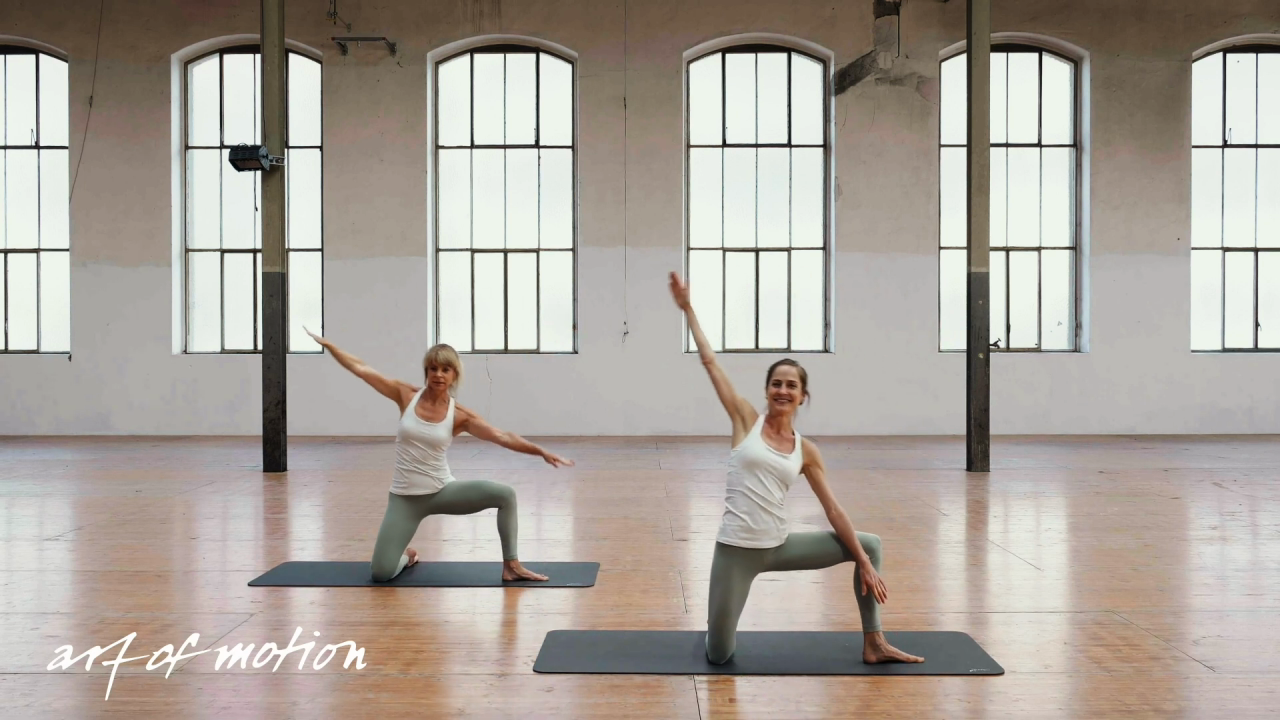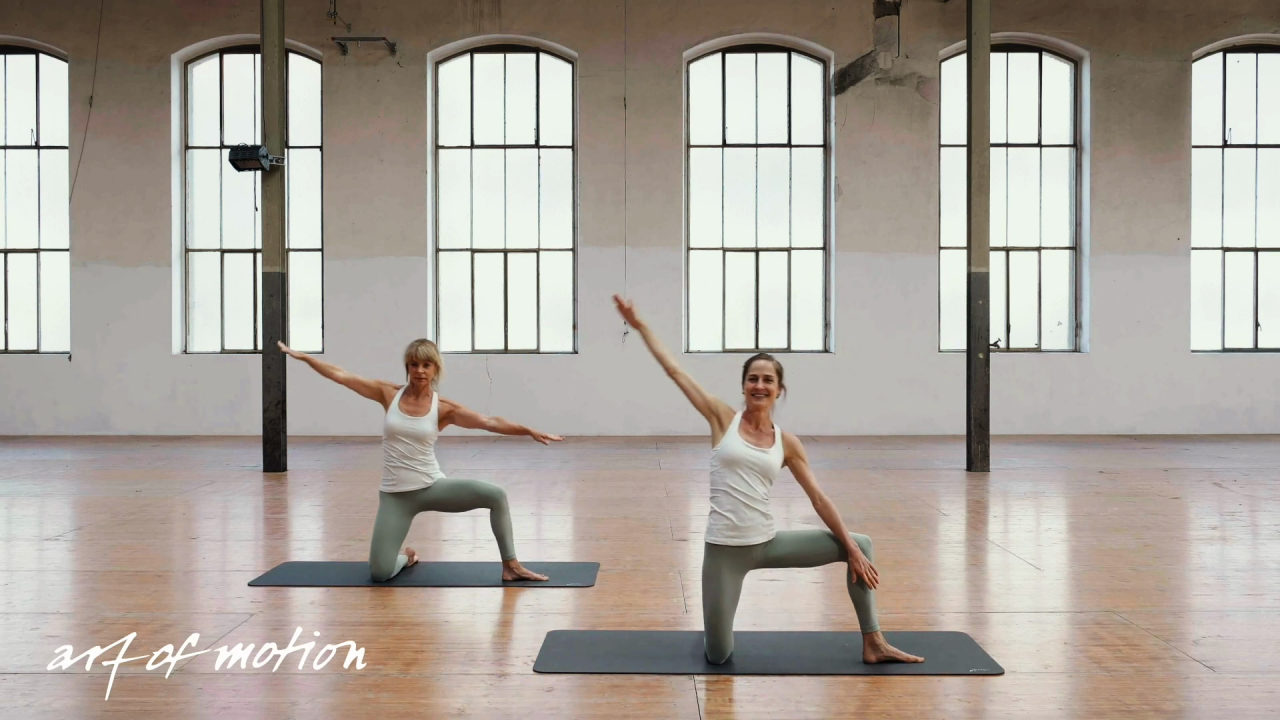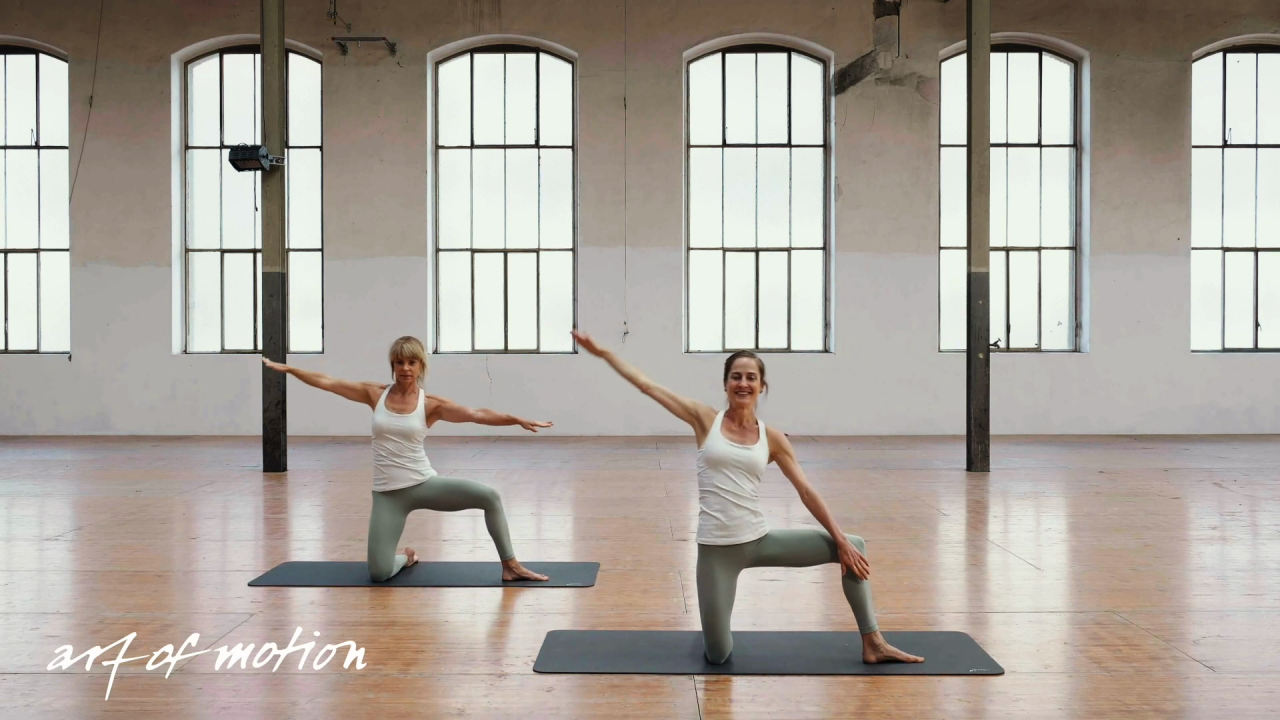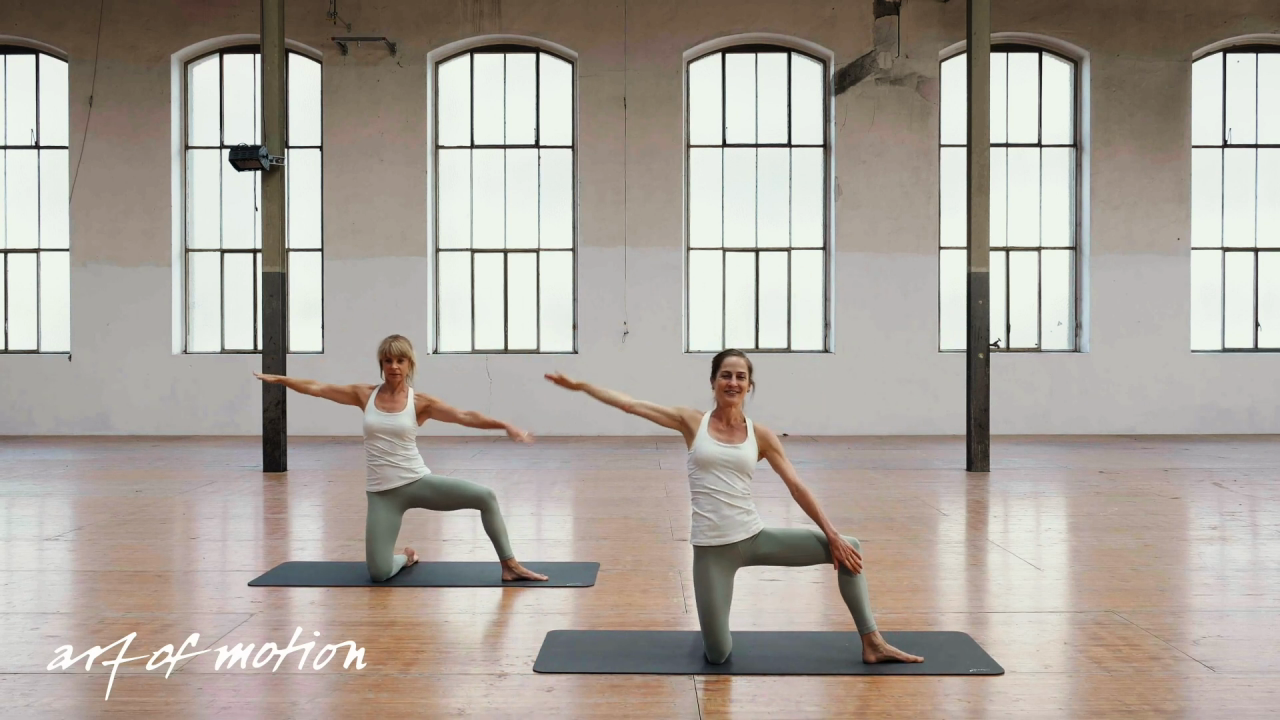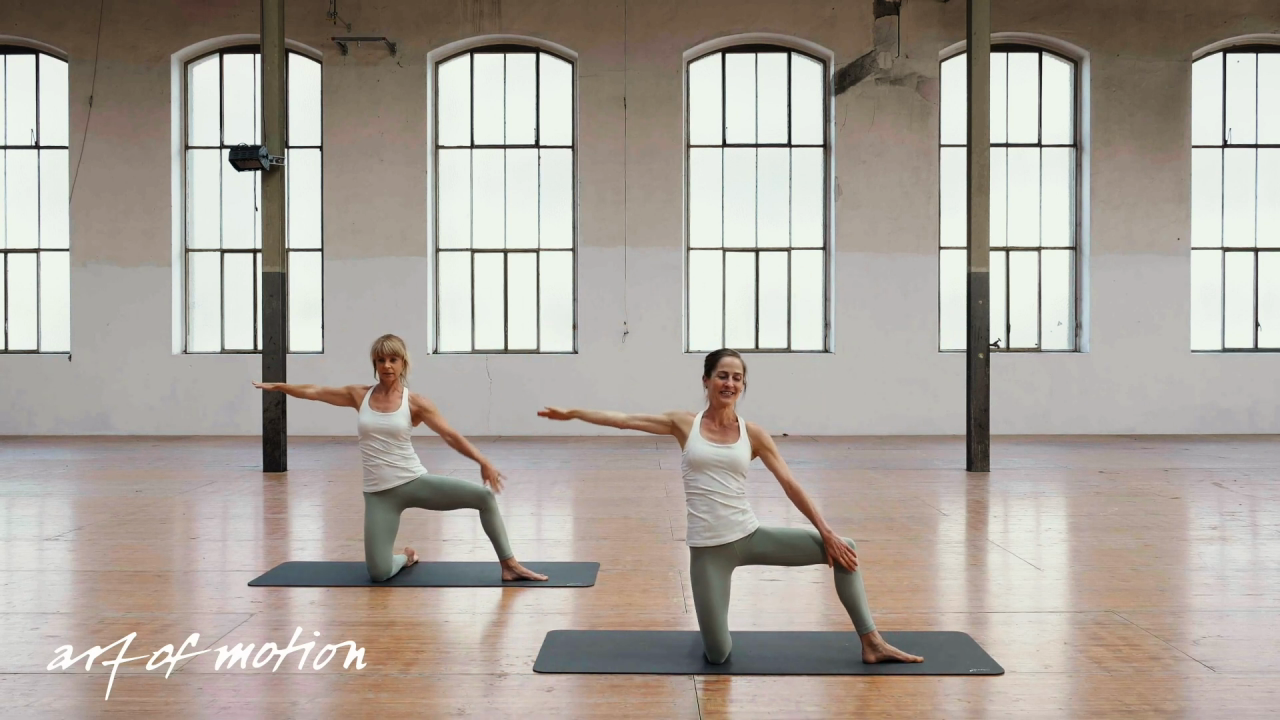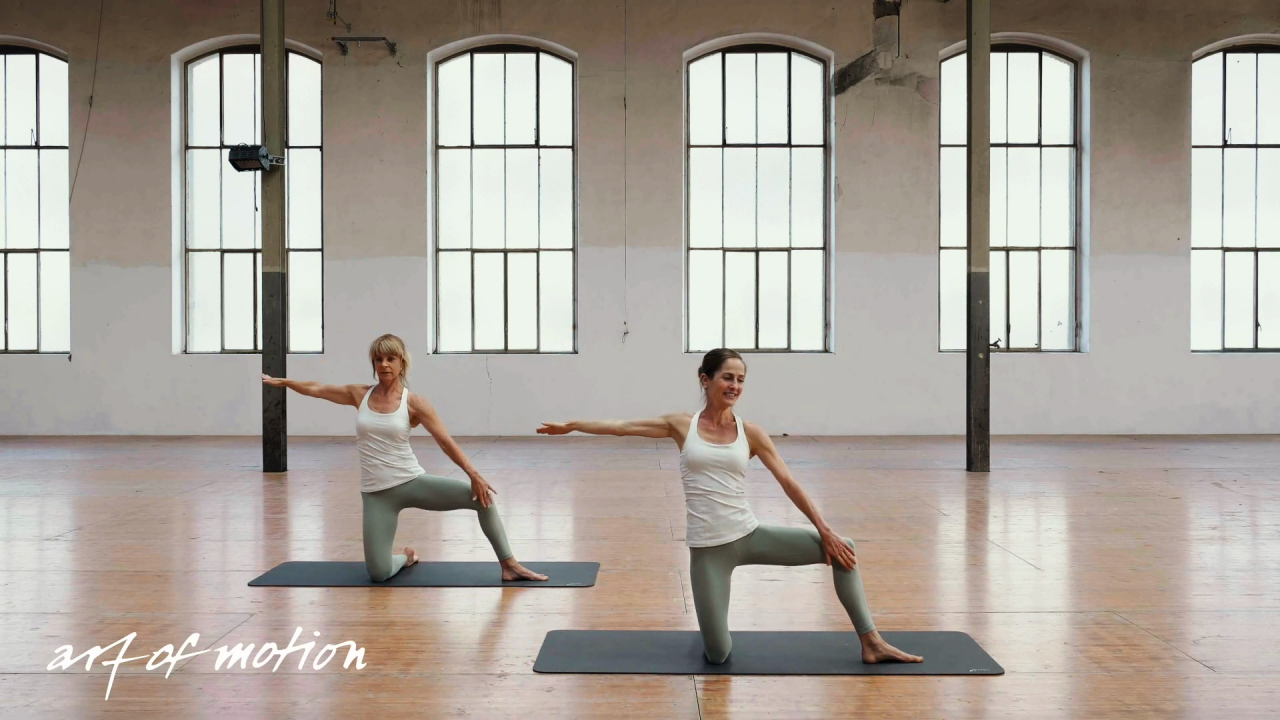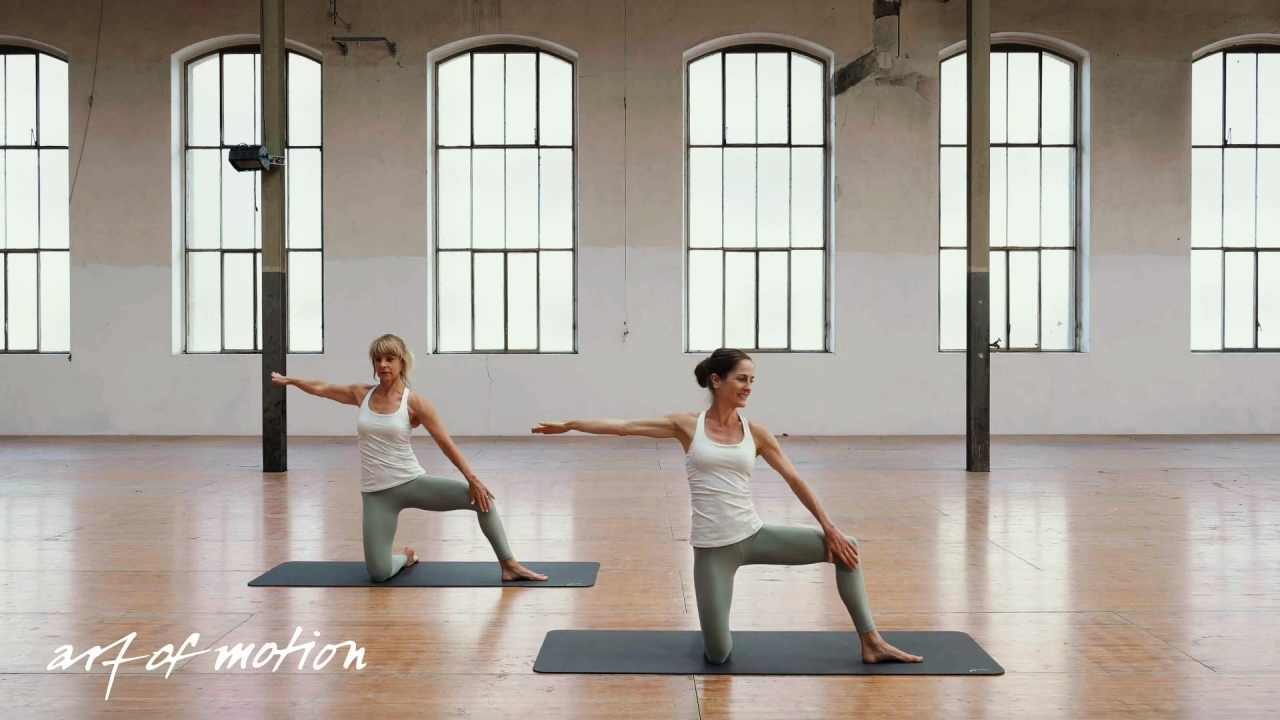
dt=0.2s
person 1, frame 1
left shoulder: (806, 450)
right shoulder: (747, 419)
left elbow: (834, 509)
right elbow: (709, 361)
left wrist: (865, 563)
right wrist: (687, 309)
left hip: (780, 546)
right hip: (736, 551)
left knee: (870, 545)
right knee: (719, 655)
left ankle: (874, 645)
right ankle: (718, 626)
person 1, frame 2
left shoulder: (787, 442)
right shoulder: (724, 418)
left elbow: (819, 499)
right elbow: (674, 371)
left wrist: (854, 551)
right wrist: (638, 325)
left hip: (769, 543)
right hip: (724, 550)
left knee: (859, 547)
right knee: (718, 655)
left ankle: (873, 645)
right ankle: (717, 629)
person 1, frame 3
left shoulder: (772, 438)
right shoulder: (706, 419)
left elbow: (806, 491)
right elbow: (648, 386)
left wrist: (841, 541)
right wrist: (602, 353)
left hip: (761, 541)
right hip: (716, 549)
left knee: (853, 548)
right knee: (718, 654)
left ankle: (872, 644)
right ankle: (716, 628)
person 1, frame 4
left shoulder: (760, 435)
right shoulder: (693, 422)
left elbow: (796, 486)
right elbow: (630, 404)
left wrist: (833, 536)
right wrist: (580, 386)
left hip: (755, 538)
right hip: (711, 548)
left knee: (847, 549)
right knee: (718, 655)
left ankle: (873, 644)
right ankle: (715, 628)
person 1, frame 5
left shoulder: (752, 434)
right shoulder: (685, 424)
left elbow: (790, 484)
right elbow: (623, 419)
left wrist: (826, 532)
right wrist: (573, 413)
left hip: (751, 536)
right hip: (708, 548)
left knee: (843, 550)
right knee: (717, 655)
left ankle: (872, 644)
right ankle: (714, 625)
person 1, frame 6
left shoulder: (750, 432)
right shoulder: (682, 425)
left elbow: (788, 483)
right elbow: (621, 427)
left wrist: (826, 531)
right wrist: (571, 425)
left hip: (750, 536)
right hip: (709, 548)
left knee: (841, 550)
right knee: (718, 655)
left ankle: (872, 644)
right ankle: (713, 627)
person 1, frame 7
left shoulder: (755, 432)
right shoulder: (688, 425)
left elbow: (795, 480)
right elbow: (623, 426)
left wrist: (830, 528)
right wrist: (570, 423)
left hip: (755, 536)
right hip: (714, 548)
left knee: (845, 548)
right knee: (717, 655)
left ankle: (871, 643)
right ankle: (715, 626)
person 2, frame 1
left shoulder: (460, 415)
right shoulder: (407, 395)
left elbow: (503, 436)
right elbow: (360, 369)
left wrist: (542, 451)
right wrist: (326, 344)
left hip: (442, 491)
right hip: (404, 498)
left knee: (505, 495)
right knee: (382, 573)
left ankle: (511, 567)
right ankle: (406, 557)
person 2, frame 2
left shoulder: (444, 408)
right shoulder: (390, 393)
left elbow: (489, 422)
right elbow: (340, 375)
left wrist: (529, 430)
right wrist: (302, 356)
left hip: (432, 487)
right hip: (395, 495)
left knee: (496, 496)
right knee: (380, 573)
left ankle: (511, 567)
right ankle: (405, 557)
person 2, frame 3
left shoulder: (430, 404)
right shoulder: (376, 393)
left elbow: (477, 415)
right elbow: (325, 382)
left wrist: (517, 419)
right wrist: (287, 368)
left hip: (424, 485)
right hip: (387, 493)
left knee: (489, 497)
right knee: (380, 573)
left ankle: (510, 566)
right ankle: (406, 557)
person 2, frame 4
left shoulder: (420, 402)
right shoulder: (365, 394)
left elbow: (464, 417)
right elbow: (316, 388)
left wrist: (505, 425)
right wrist: (278, 379)
left hip: (418, 483)
right hip: (382, 493)
left knee: (485, 498)
right knee: (379, 573)
left ankle: (509, 565)
right ankle: (406, 557)
person 2, frame 5
left shoulder: (415, 402)
right shoulder: (360, 395)
left elbow: (450, 435)
right elbow: (313, 391)
left wrist: (483, 462)
right wrist: (276, 386)
left hip: (415, 482)
right hip: (379, 493)
left knee: (484, 495)
right knee: (379, 574)
left ankle: (510, 565)
right ankle: (407, 557)
person 2, frame 6
left shoulder: (414, 403)
right shoulder: (360, 394)
left elbow: (445, 441)
right elbow: (317, 389)
left wrist: (475, 475)
right wrist: (283, 381)
left hip: (413, 482)
right hip: (377, 493)
left knee: (481, 497)
right knee: (379, 573)
left ankle: (509, 566)
right ankle: (406, 557)
person 2, frame 7
left shoulder: (415, 403)
right shoulder: (362, 394)
left elbow: (445, 443)
right elbow: (321, 388)
left wrist: (473, 480)
right wrist: (289, 380)
left hip: (412, 483)
right hip: (377, 493)
left knee: (481, 499)
right knee: (378, 574)
left ankle: (509, 566)
right ankle: (406, 557)
